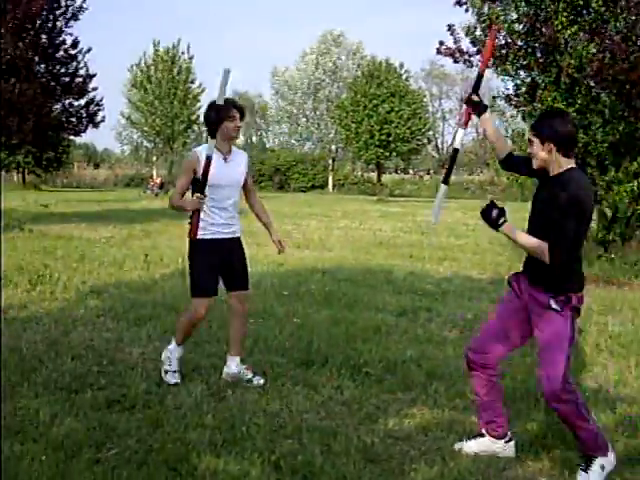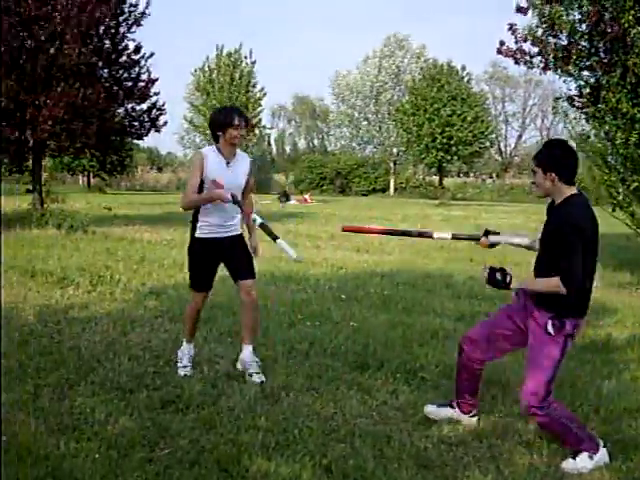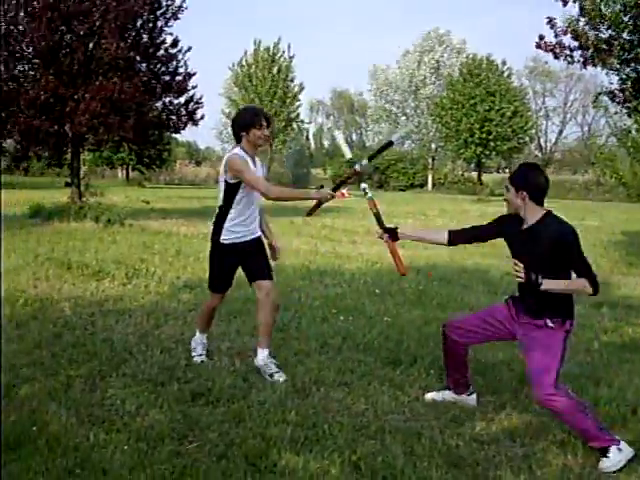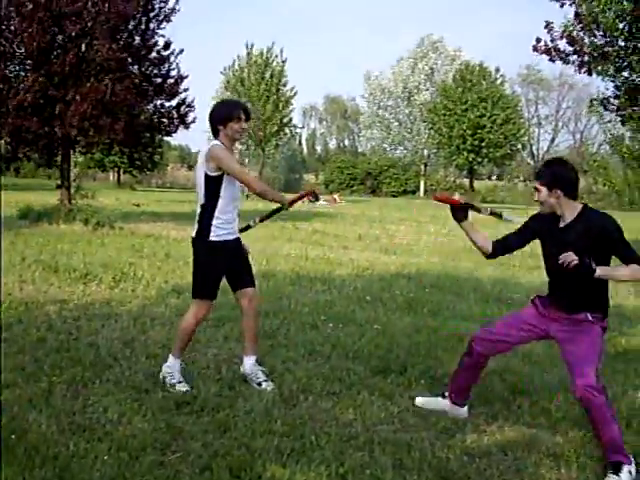
dt=0.4s
person 1, frame 1
left shoulder: (573, 191)
right shoulder: (550, 175)
left elbow: (556, 257)
right elbow: (508, 158)
left wrist: (505, 227)
right wrist: (483, 115)
left hip: (557, 300)
right hip: (525, 288)
left knee: (554, 387)
right knee: (479, 357)
right ankle: (497, 435)
person 1, frame 2
left shoulder: (575, 216)
right shoulder: (559, 207)
left elbow: (570, 282)
left wrist: (514, 282)
left hip: (557, 319)
right hip: (529, 305)
left knee: (534, 400)
right knee: (472, 345)
left ankle: (592, 450)
right ankle: (465, 408)
person 1, frame 3
left shoulder: (561, 232)
right shoulder: (511, 223)
left elbow: (590, 285)
right elbow: (457, 237)
left wrist: (541, 282)
right wrist: (400, 234)
left hip: (548, 322)
right hip: (518, 310)
left knee: (547, 391)
right knee: (453, 330)
left ankle: (611, 445)
right ankle: (461, 391)
person 1, frame 4
left shoulder: (600, 226)
right shoulder: (541, 222)
right elbow: (494, 250)
left wrist: (594, 269)
right wrist: (463, 221)
left hip: (584, 319)
right hip: (547, 309)
left knee: (586, 386)
right knee: (481, 342)
right ankle: (456, 400)
person 2, frame 1
left shoulder: (243, 158)
right shoulder: (197, 157)
left elbow: (252, 198)
right elbow: (173, 199)
left wrist: (272, 231)
right wrist: (187, 204)
left hip: (232, 240)
right hip: (204, 241)
left knee: (241, 304)
right knee: (200, 309)
left ankle: (235, 366)
right ankle: (173, 352)
person 2, frame 2
left shoulder: (246, 162)
right shoulder: (201, 157)
right elbow: (187, 201)
left wrist: (252, 234)
right wrist: (213, 194)
left hip: (233, 237)
right hip: (203, 239)
left knee: (249, 294)
right knee: (198, 300)
left ankle: (248, 356)
right ankle: (187, 350)
person 2, frame 3
left shoulder: (256, 161)
right shoulder: (235, 159)
right elbow: (268, 192)
left wrist: (270, 238)
right wrist: (313, 194)
left hip: (252, 240)
right hip: (227, 242)
left knee: (268, 295)
right knee: (216, 299)
left ankle: (264, 356)
right ankle: (200, 338)
person 2, frame 4
left shoulder: (226, 156)
right shoulder: (216, 151)
right elbow: (255, 186)
right wrist: (283, 199)
left hip: (230, 241)
right hip: (210, 242)
left knee: (250, 301)
right knee: (201, 308)
left ankle: (250, 364)
right ankle: (171, 366)
